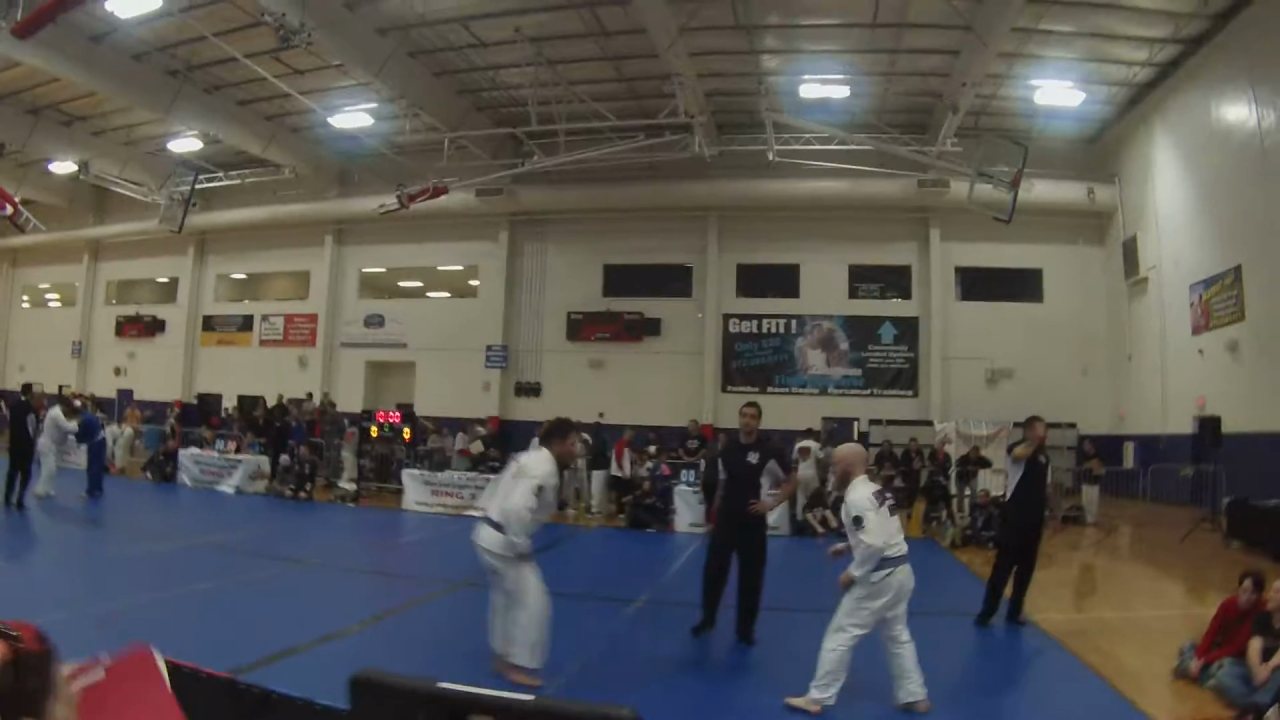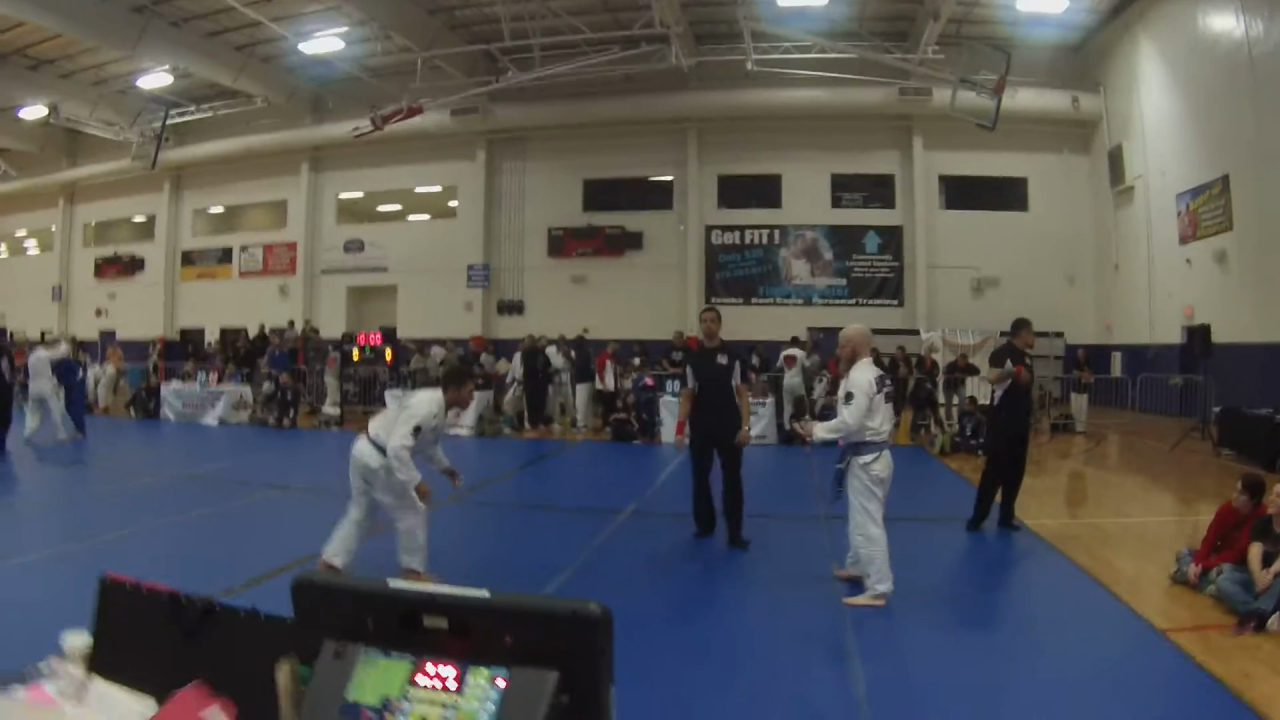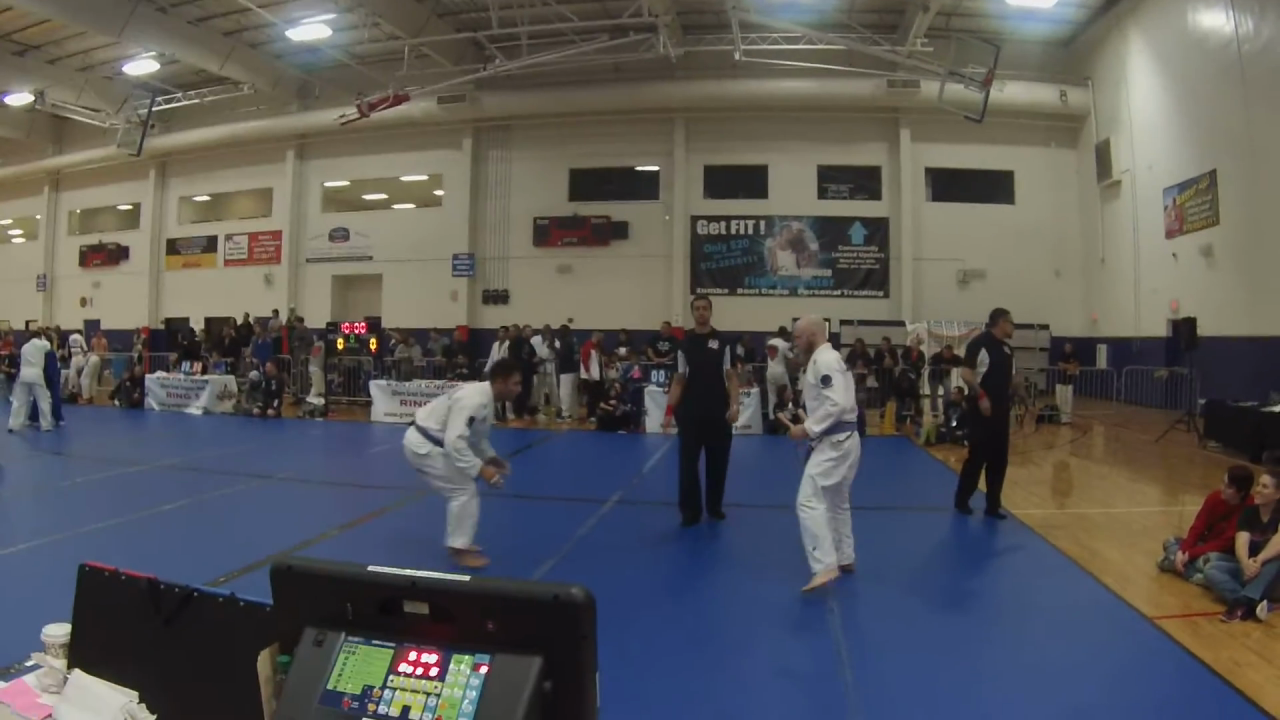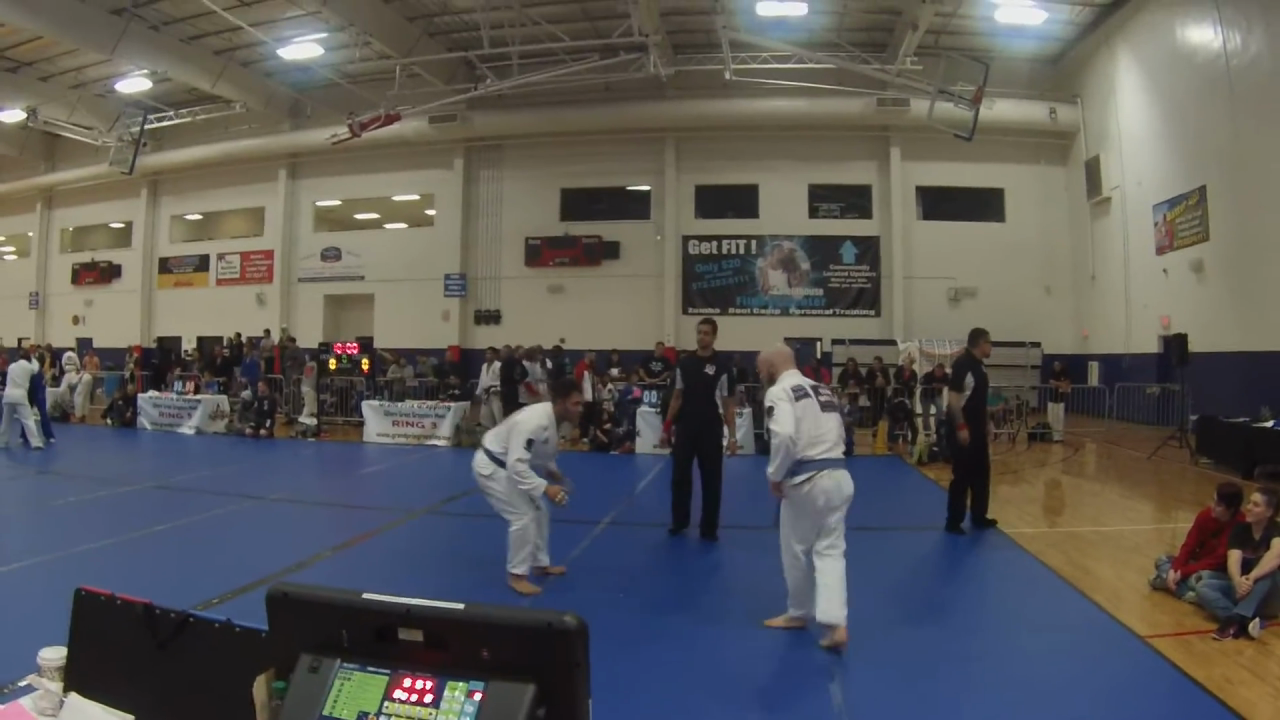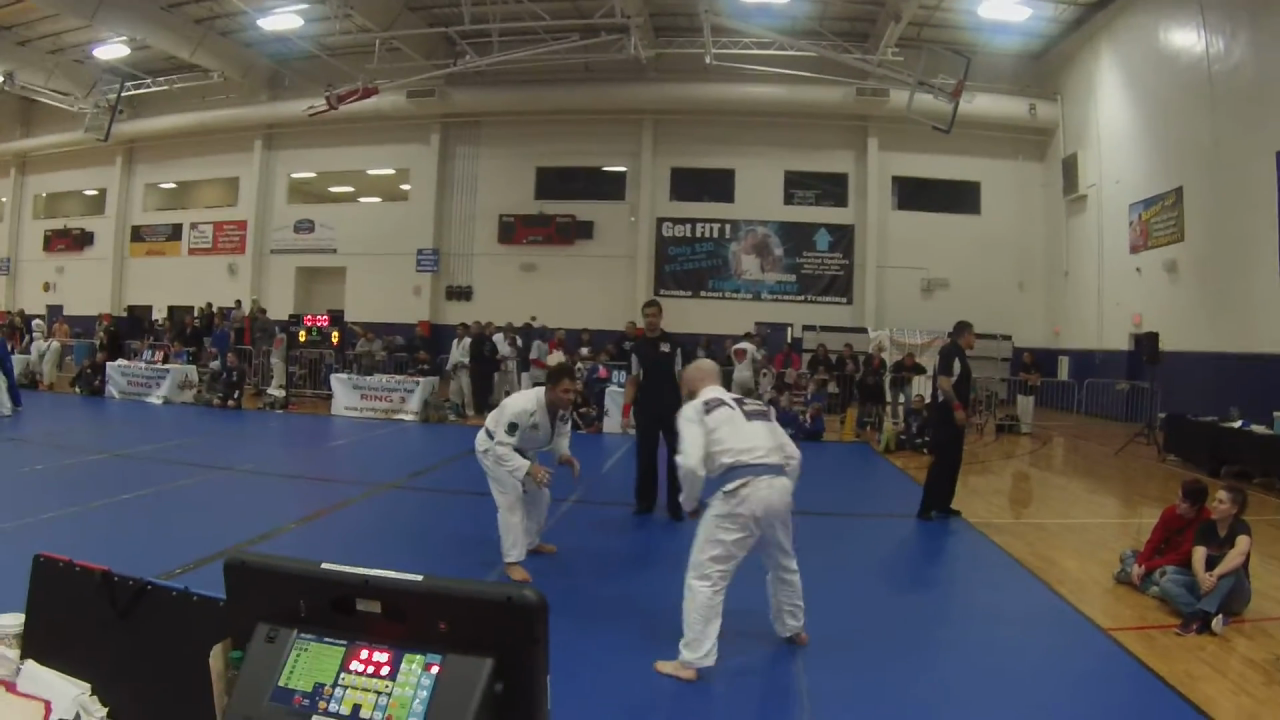
dt=0.7s
person 1, frame 1
left shoulder: (856, 498)
right shoulder: (877, 491)
left elbow: (872, 544)
left wrist: (853, 573)
right wrist: (848, 547)
left hip: (879, 576)
right hip: (901, 571)
left knee: (840, 634)
right knee: (898, 635)
left ankle: (817, 697)
right ankle: (914, 696)
person 1, frame 2
left shoulder: (857, 378)
right shoulder: (879, 375)
left elbow: (848, 422)
left wrist: (817, 430)
right wrist: (843, 437)
left hip: (865, 461)
right hip: (878, 455)
left knee: (866, 524)
right knee: (861, 519)
left ankle: (877, 591)
right ankle: (856, 566)
person 1, frame 3
left shoulder: (824, 360)
right shoulder: (826, 359)
left elbow: (836, 404)
left wrist: (808, 428)
right wrist: (812, 429)
left hip: (835, 441)
right hip: (843, 438)
left knee: (809, 501)
right knee: (838, 502)
left ankle: (826, 565)
right ankle: (844, 558)
person 1, frame 4
left shoulder: (779, 392)
right shoulder: (824, 391)
left elbow: (784, 436)
left wrist: (775, 475)
left hip: (807, 480)
right hip: (840, 476)
left knee: (795, 551)
right knee: (830, 551)
left ankle: (798, 614)
right ankle: (835, 624)
person 1, frame 5
left shoulder: (694, 409)
right shoulder: (757, 406)
left elbow: (691, 464)
right elbow: (792, 456)
left wrist: (689, 502)
left hip: (741, 492)
right hip: (778, 486)
left knee: (705, 574)
right knee: (783, 563)
left ankle: (690, 661)
right ankle: (794, 629)
person 2, frame 1
left shoulder: (769, 451)
right shoulder: (727, 450)
left elbow: (792, 481)
left wrist: (771, 504)
right wrist: (714, 516)
left hip: (753, 522)
right hip: (726, 519)
left knee: (751, 577)
right knee: (713, 570)
left ankle: (745, 630)
right ankle: (707, 618)
person 2, frame 2
left shoulder: (732, 355)
right shoulder: (693, 358)
left elbow: (742, 393)
right elbow: (688, 396)
left wrist: (745, 426)
right wrist: (680, 429)
left hip: (729, 425)
right hip: (701, 426)
left knee: (732, 478)
right knee: (700, 477)
left ankle: (735, 532)
right ankle: (704, 525)
person 2, frame 3
left shoulder: (722, 342)
right shoulder: (685, 344)
left elbow: (731, 377)
right elbow: (679, 381)
left wrist: (734, 405)
right wrist: (669, 412)
left hip: (718, 412)
right hip: (691, 412)
left knee: (718, 461)
right knee: (688, 462)
left ankle: (714, 506)
right ankle: (691, 511)
person 2, frame 4
left shoulder: (722, 366)
right shoulder: (684, 363)
left elbow: (728, 404)
right elbow: (676, 397)
left wrist: (732, 436)
right wrist: (666, 427)
left hip: (710, 430)
right hip: (685, 428)
left knee: (711, 480)
right knee: (679, 476)
left ankle: (708, 528)
right ankle: (679, 521)
person 2, frame 5
left shoulder: (673, 344)
right shoulder: (638, 347)
left elbow: (682, 378)
right elbow: (632, 382)
right wrist: (626, 411)
left hip: (670, 408)
right hip: (646, 409)
left knee: (675, 456)
right knee: (645, 457)
left ankle: (675, 506)
right ankle: (645, 502)
person 3, frame 1
left shoulder: (530, 460)
right shoulder: (542, 470)
right elbow: (517, 510)
right wrist: (521, 547)
left hip: (490, 535)
right hip: (502, 542)
left knee: (506, 599)
right knee: (532, 603)
left ankle: (504, 655)
right ankle: (518, 666)
person 3, frame 2
left shoulder: (436, 403)
right shoulder: (425, 409)
left elbow: (427, 441)
right elbow: (398, 448)
left wrist: (444, 466)
right wrist: (416, 483)
left hip: (365, 451)
right hip: (376, 458)
left knee: (359, 514)
right knee: (412, 512)
left ankle: (330, 561)
right ankle: (414, 571)
person 3, frame 3
left shoulder: (484, 396)
right shoulder: (473, 400)
left elbow: (474, 434)
right elbow: (455, 442)
left wrist: (491, 457)
right wrist: (480, 469)
left hip: (430, 442)
right hip: (423, 445)
left knee: (465, 489)
right knee: (465, 491)
left ankle: (458, 545)
right ankle: (460, 549)
person 3, frame 4
left shoulder: (554, 416)
right shoulder: (532, 423)
left elbow: (545, 448)
right elbow: (517, 466)
left wrist: (551, 470)
right wrist: (545, 488)
left hip: (510, 464)
right hip: (491, 467)
left knee: (538, 511)
right knee: (523, 517)
left ankle: (540, 563)
right ankle: (517, 574)
person 3, frame 5
left shoulder: (562, 405)
right shoulder: (520, 407)
left elbow: (561, 432)
right elbow: (502, 449)
left wrist: (564, 454)
right wrist: (529, 469)
left hip: (521, 448)
right hip: (494, 447)
left knee: (539, 495)
right knee: (512, 499)
left ankle: (531, 542)
right ankle: (512, 562)
person 4, frame 1
left shoulder: (1044, 456)
right shoulder: (1016, 447)
left elbow: (1045, 489)
right elbow: (1018, 454)
right wrist: (1036, 439)
left hip: (1034, 518)
right hip: (1015, 516)
left knee: (1026, 567)
right knee: (1004, 564)
left ankle: (1015, 611)
right ankle: (987, 611)
person 4, frame 2
left shoulder: (1025, 357)
right shoulder: (1002, 353)
right elbow: (992, 376)
left wrist: (1035, 416)
right wrist: (1017, 371)
left hip: (1021, 421)
right hip: (1002, 421)
left knee: (1015, 471)
right knee: (994, 469)
left ankle: (1006, 516)
right ankle: (978, 517)
person 4, frame 3
left shoulder: (1007, 348)
right shoulder: (979, 343)
left elbow: (1013, 379)
right elbow: (966, 373)
left wrist: (1027, 402)
right wrist: (980, 396)
left hip: (1002, 410)
right hip: (983, 410)
left knee: (999, 459)
right knee: (977, 456)
left ankle: (993, 505)
right ankle: (961, 499)
person 4, frame 4
left shoulder: (979, 364)
right shoulder: (962, 364)
right elbow: (953, 398)
left wrist: (985, 424)
right wrist: (960, 427)
left hip: (977, 428)
right hip: (963, 429)
left knee: (981, 473)
right knee: (962, 476)
left ankle: (978, 516)
right ankle: (953, 522)
person 4, frame 5
left shoulder: (960, 354)
right shoulder: (949, 352)
right elbow: (943, 383)
left wrist: (963, 410)
right wrist: (957, 408)
left hip: (955, 415)
right hip: (945, 415)
left knee: (953, 462)
right knee: (942, 461)
left ankle: (943, 505)
right ankle: (926, 507)
